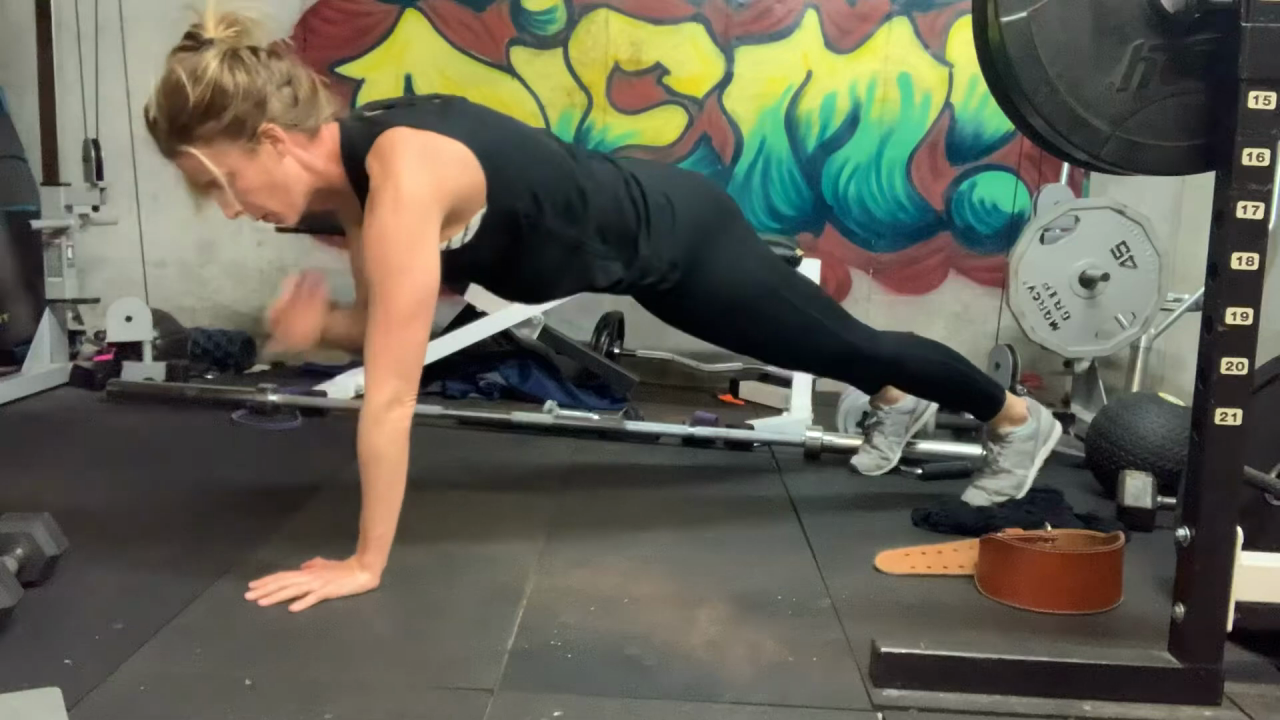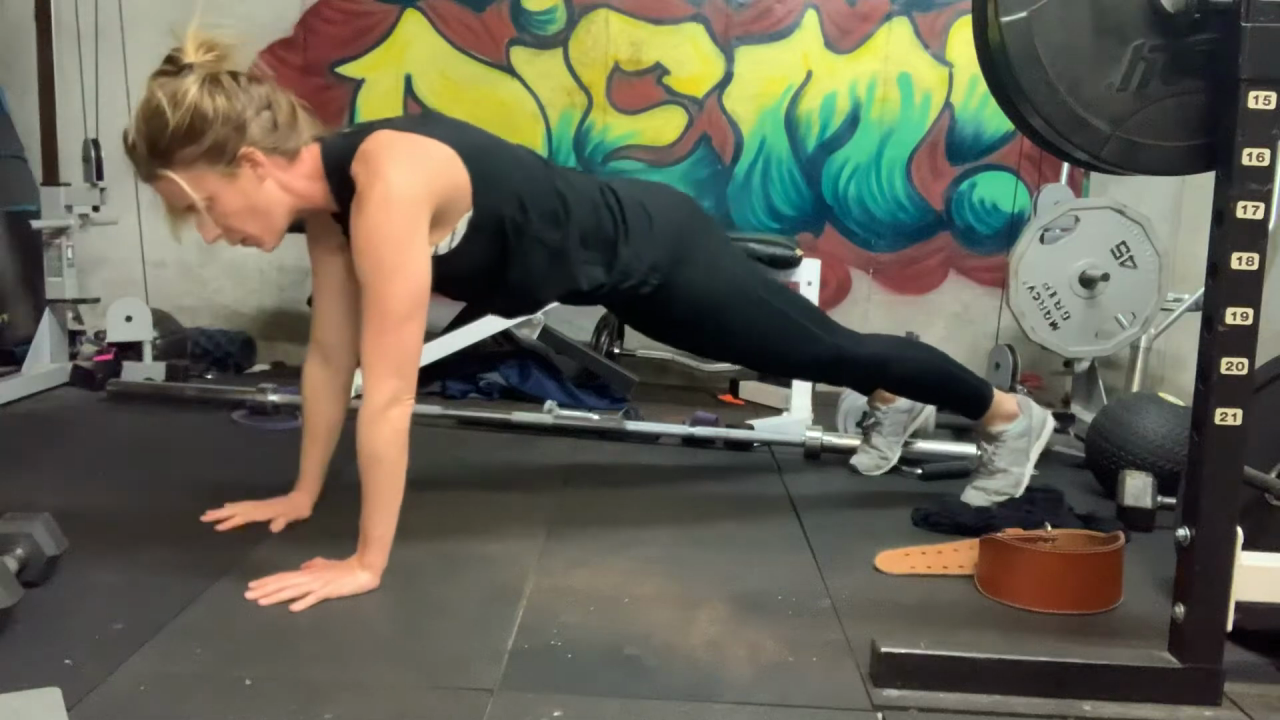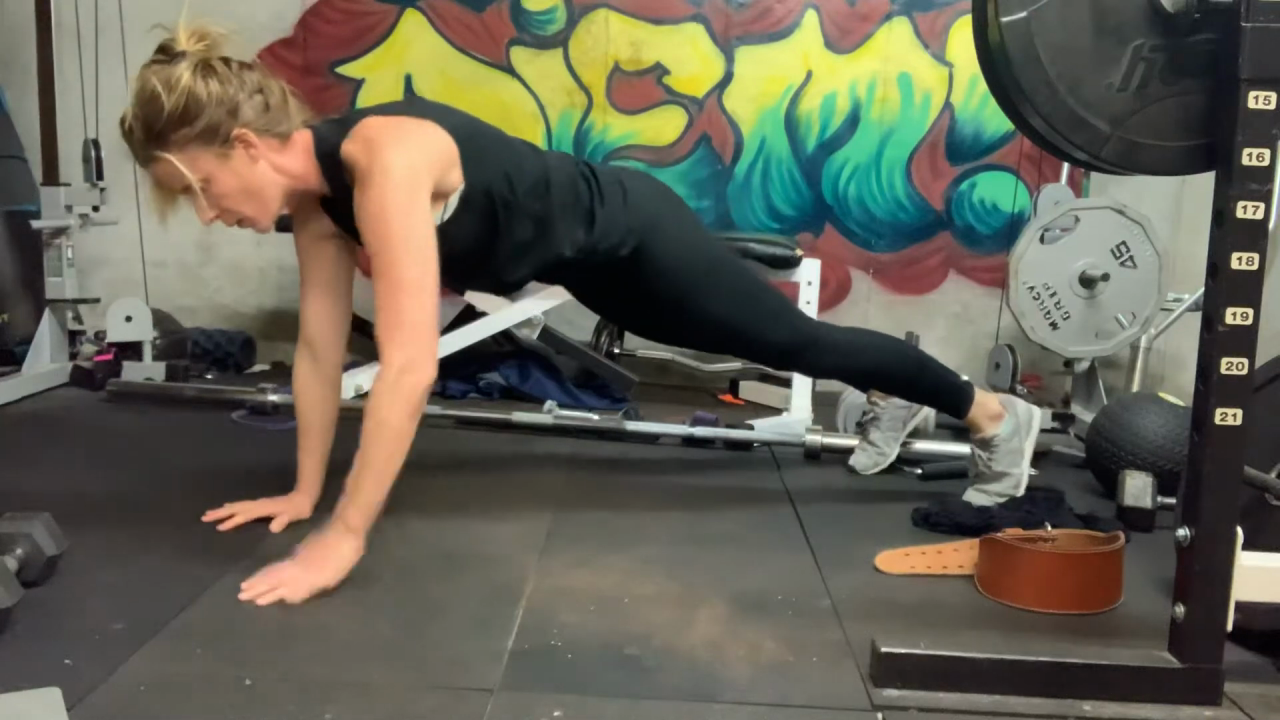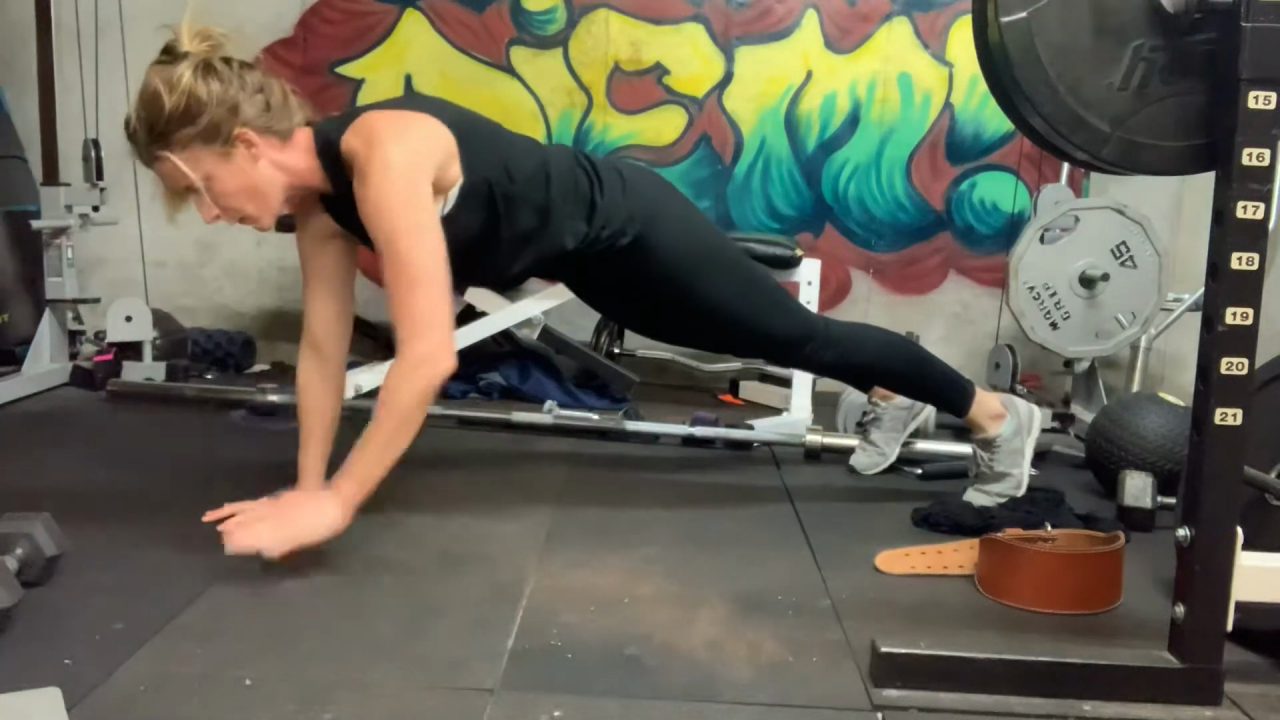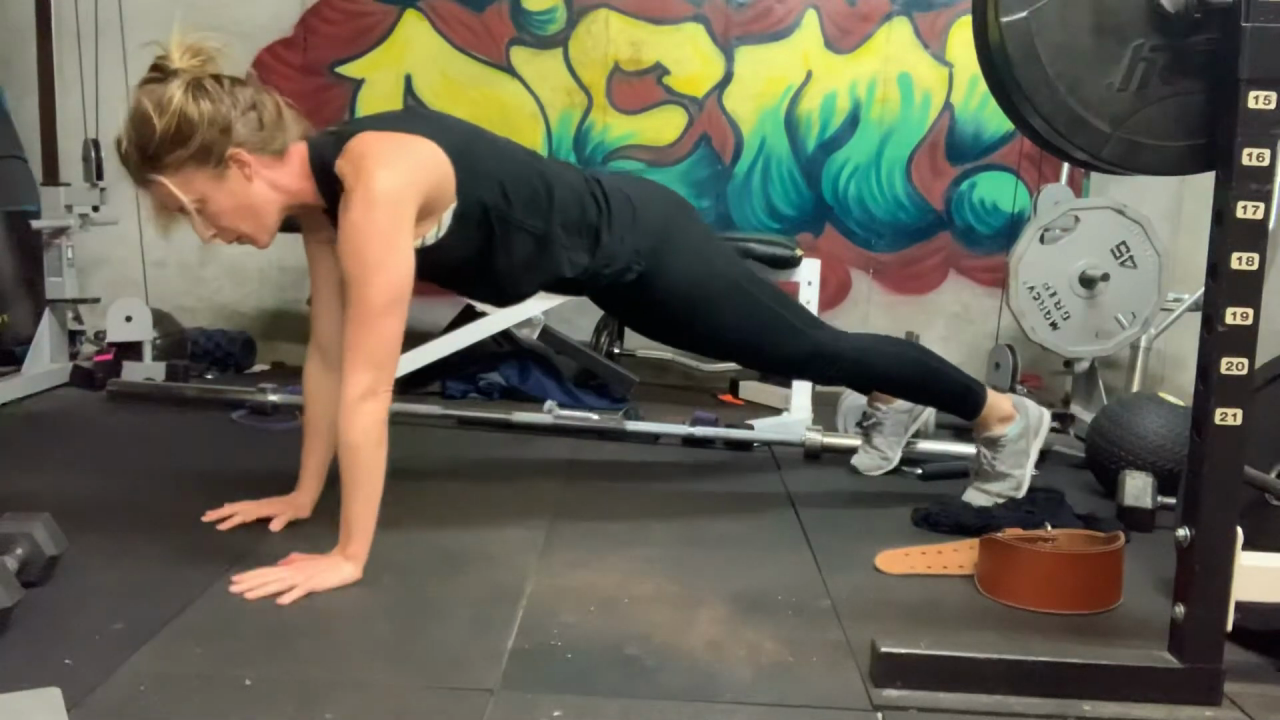
dt=0.7s
person 1, frame 1
left shoulder: (402, 173)
right shoulder: (350, 153)
left elbow: (390, 392)
right elbow: (389, 321)
left wrist: (366, 564)
right wrist: (328, 317)
left hip: (677, 234)
right hip: (634, 223)
left knee: (838, 345)
right knee: (816, 347)
left ankle: (1020, 422)
right ankle: (897, 404)
person 1, frame 2
left shoulder: (387, 180)
right shoulder: (326, 190)
left elbow: (388, 394)
right elbow: (331, 356)
left wrist: (366, 562)
right wrist: (301, 494)
left hip: (654, 250)
right hip: (614, 257)
left knee: (824, 350)
right knee: (804, 354)
left ankle: (1012, 416)
right ankle: (895, 401)
person 1, frame 3
left shoulder: (380, 158)
right shoulder: (308, 188)
left elbow: (408, 367)
right elbow: (321, 350)
left wrist: (344, 539)
right wrist: (307, 496)
left hip: (625, 229)
right hip: (577, 258)
left knee: (803, 339)
right knee: (751, 345)
left ankle: (994, 421)
right ankle: (886, 408)
person 1, frame 4
left shoulder: (381, 156)
right shoulder: (313, 191)
left elbow: (427, 356)
right elbow: (323, 348)
left wrist: (336, 502)
right wrist: (305, 488)
left hip: (627, 225)
right hip: (583, 258)
left knee: (796, 334)
right knee: (771, 341)
left ankle: (997, 416)
right ankle: (891, 397)
person 1, frame 5
left shoulder: (374, 180)
right shoulder: (321, 188)
left elbow: (368, 387)
right elbow: (328, 353)
left wrist: (349, 556)
right wrist: (304, 493)
left hip: (640, 244)
right hip: (603, 253)
left knee: (812, 349)
right knee: (788, 350)
left ankle: (1006, 417)
right ankle: (895, 405)
